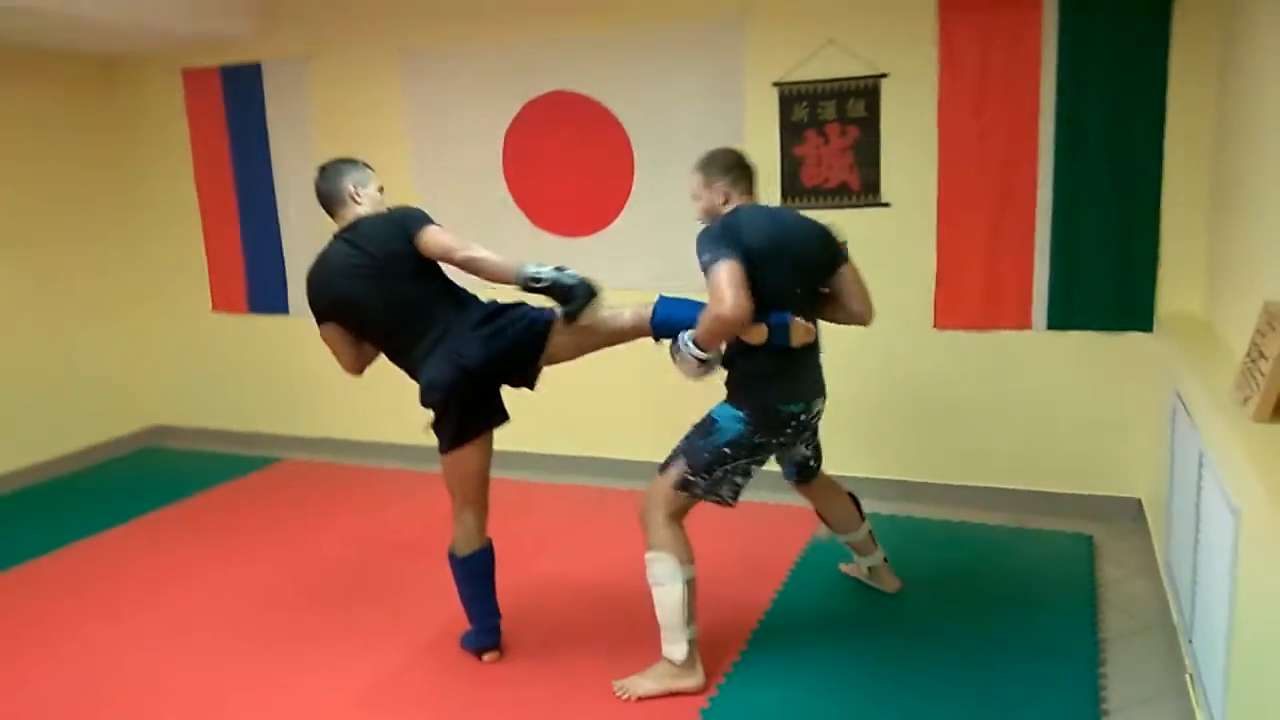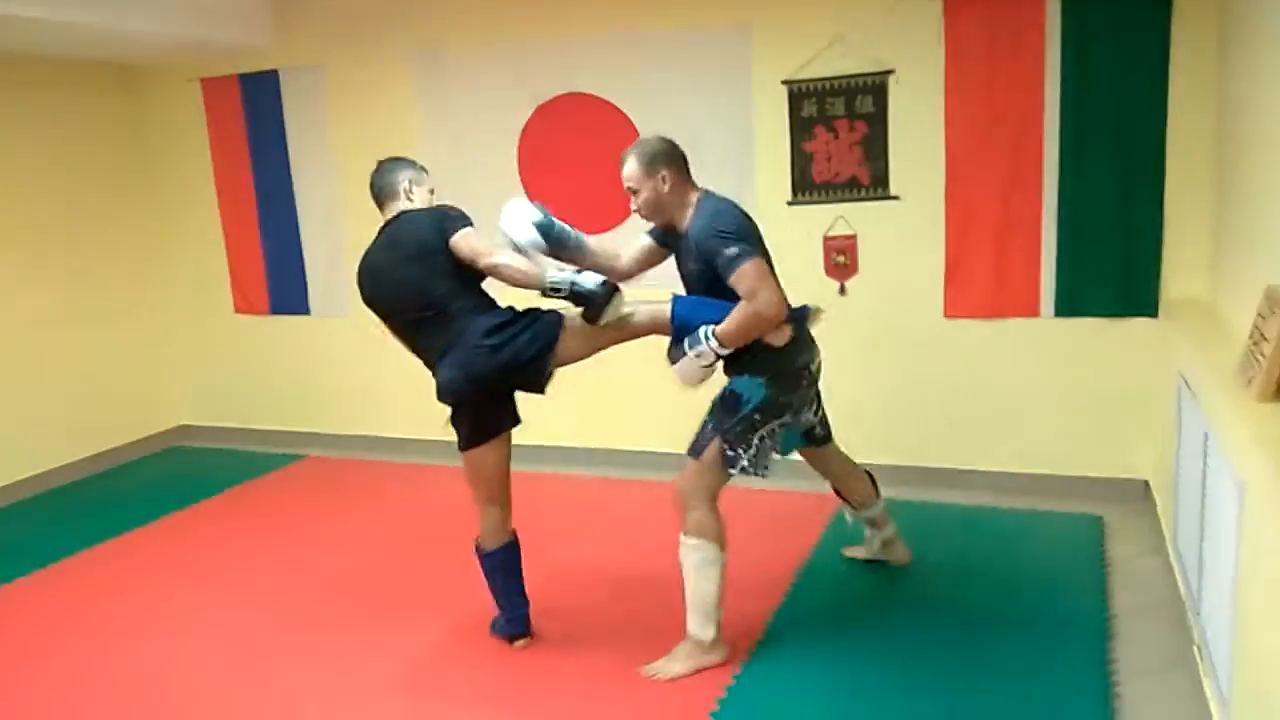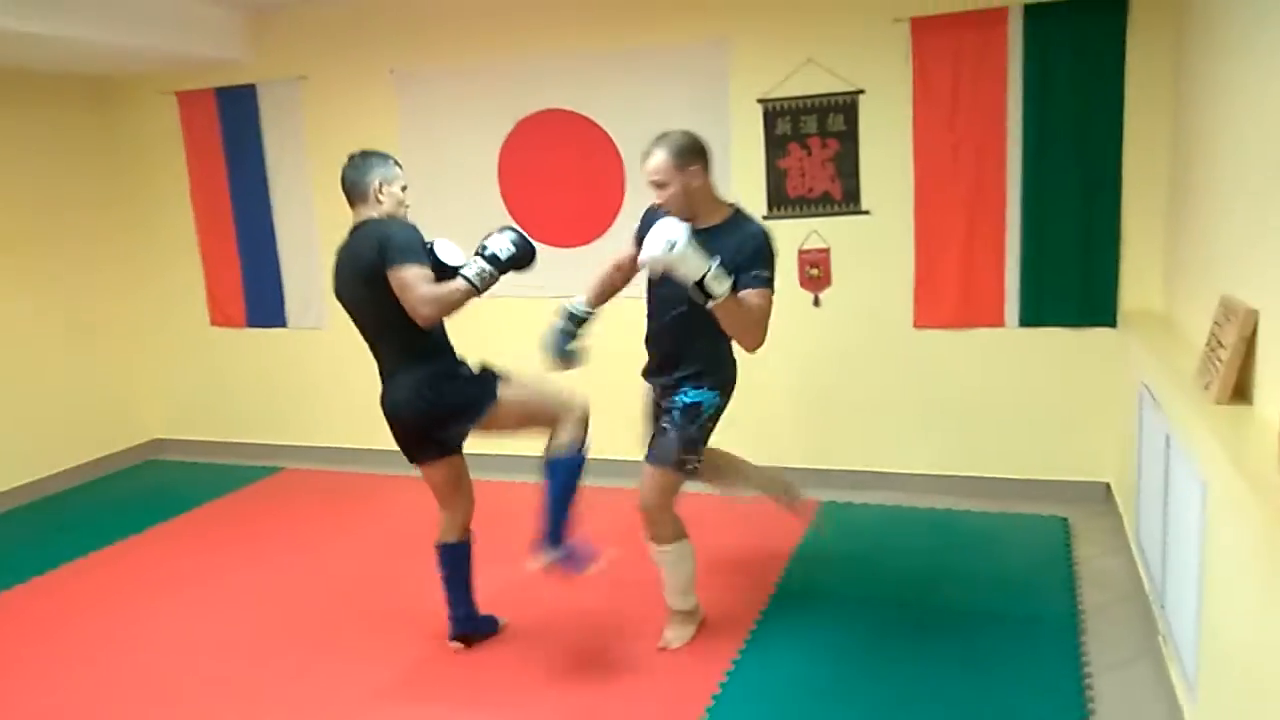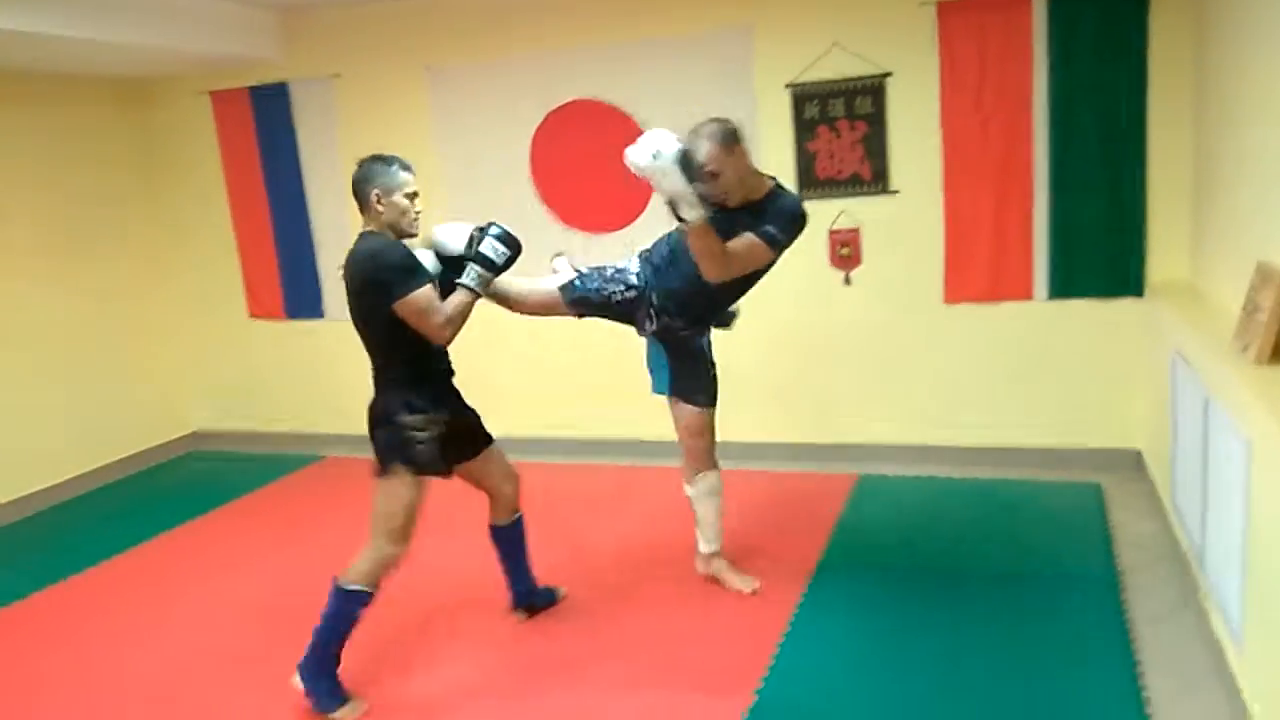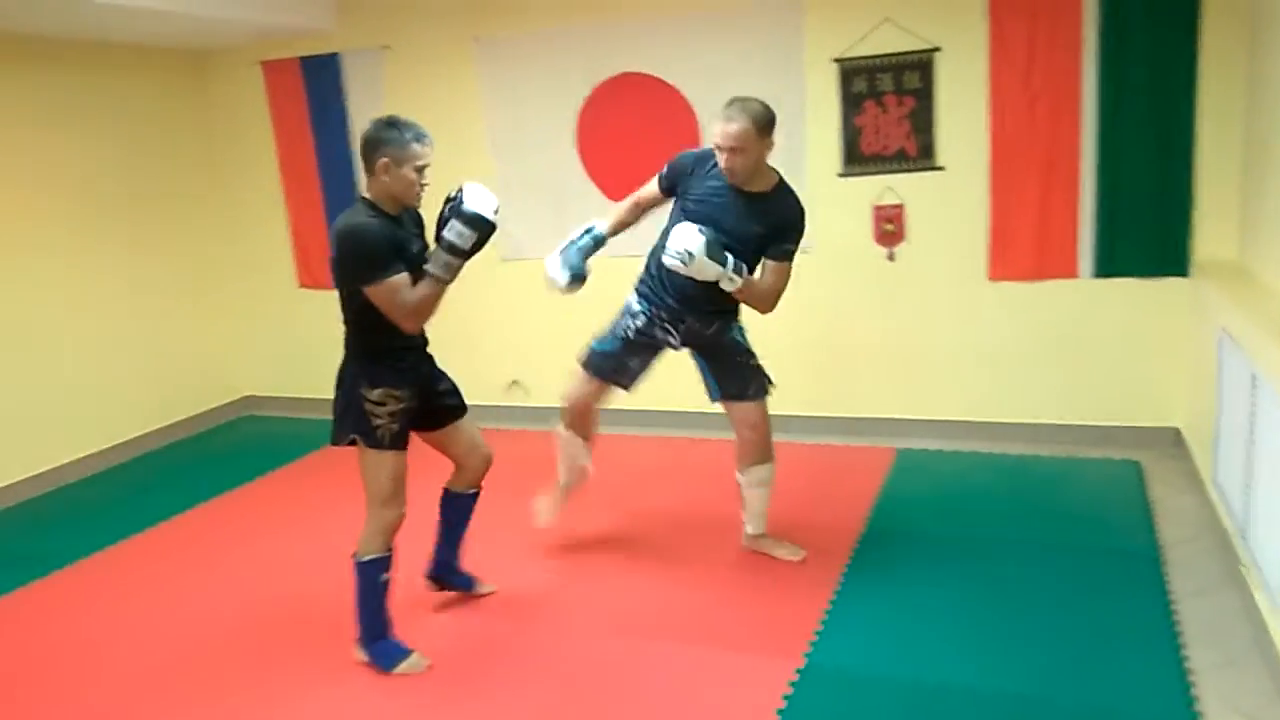
dt=0.3s
person 1, frame 1
left shoulder: (320, 278)
right shoulder: (396, 222)
left elbow: (354, 362)
right elbow: (462, 253)
right wrist: (545, 277)
left hip: (444, 377)
right hip: (485, 334)
left knee: (468, 512)
right knee: (629, 316)
left ankle: (484, 633)
right ankle: (765, 325)
person 1, frame 2
left shoulder: (369, 270)
right shoulder: (435, 220)
right elbow: (491, 258)
right wrist: (572, 283)
left hip: (459, 377)
right hip: (500, 339)
left knee: (491, 506)
right knee: (645, 316)
left ankle: (513, 619)
person 1, frame 3
left shoulder: (346, 261)
right shoulder: (395, 235)
right elbow: (426, 311)
left wrist: (446, 272)
right wrist: (486, 265)
left hip: (402, 398)
right hip: (439, 383)
left knee: (456, 505)
right knee: (570, 409)
left ankle: (465, 622)
right ankle: (557, 543)
person 1, frame 4
left shoulder: (382, 255)
right shoulder: (383, 256)
left elbow: (423, 321)
right elbow: (440, 328)
left wrist: (454, 272)
right wrist: (480, 272)
left hip: (435, 401)
right hip: (408, 412)
left knee: (506, 486)
right knee: (386, 549)
left ankle: (526, 594)
right ankle: (318, 670)
person 1, frame 5
left shoulder: (405, 216)
right shoulder: (361, 232)
left elbow: (419, 286)
right elbow: (411, 313)
left wrist: (452, 247)
right wrist: (453, 254)
left hip: (415, 367)
right hip: (374, 383)
left knee: (475, 459)
right knee: (386, 513)
left ankle: (445, 567)
right ankle: (374, 640)
person 2, frame 1
left shoulder: (724, 230)
right shoulder: (808, 232)
left elbow: (729, 312)
right elbow: (861, 311)
left wrist: (692, 345)
left hip: (756, 405)
right hip: (801, 395)
left knee: (660, 507)
right knee: (810, 480)
left ankle: (679, 663)
right ankle: (875, 567)
person 2, frame 2
left shoulder: (715, 224)
right shoulder: (680, 220)
left elbow: (769, 305)
right elbow: (622, 264)
left wrist: (706, 345)
right wrist: (556, 237)
left hip: (768, 373)
right hip: (790, 362)
left knee: (694, 489)
right knee: (822, 453)
left ankle: (705, 640)
right ankle: (887, 542)
person 2, frame 3
left shoulder: (749, 241)
right shoulder: (659, 217)
left elbow: (751, 336)
right elbow: (623, 267)
left wrist: (704, 275)
right wrist: (575, 313)
left hip: (697, 383)
right hip: (664, 371)
left knee: (651, 497)
right knee: (698, 466)
left ankle: (684, 610)
right ankle: (778, 487)
person 2, frame 4
left shoulder: (785, 213)
right shoulder: (703, 184)
left elbow: (718, 269)
left wrist: (683, 199)
left hip: (684, 327)
right hip: (639, 283)
left knee: (698, 442)
right knee: (542, 300)
left ankle: (711, 557)
person 2, frame 5
left shoulder: (784, 211)
right shoulder: (694, 166)
left elbow: (766, 300)
right elbow: (638, 203)
left wrist: (724, 272)
right wrist: (588, 238)
left hip: (713, 321)
right hip: (652, 304)
left knee: (754, 425)
right knee: (579, 400)
left ankle: (756, 532)
right ankle: (565, 487)
